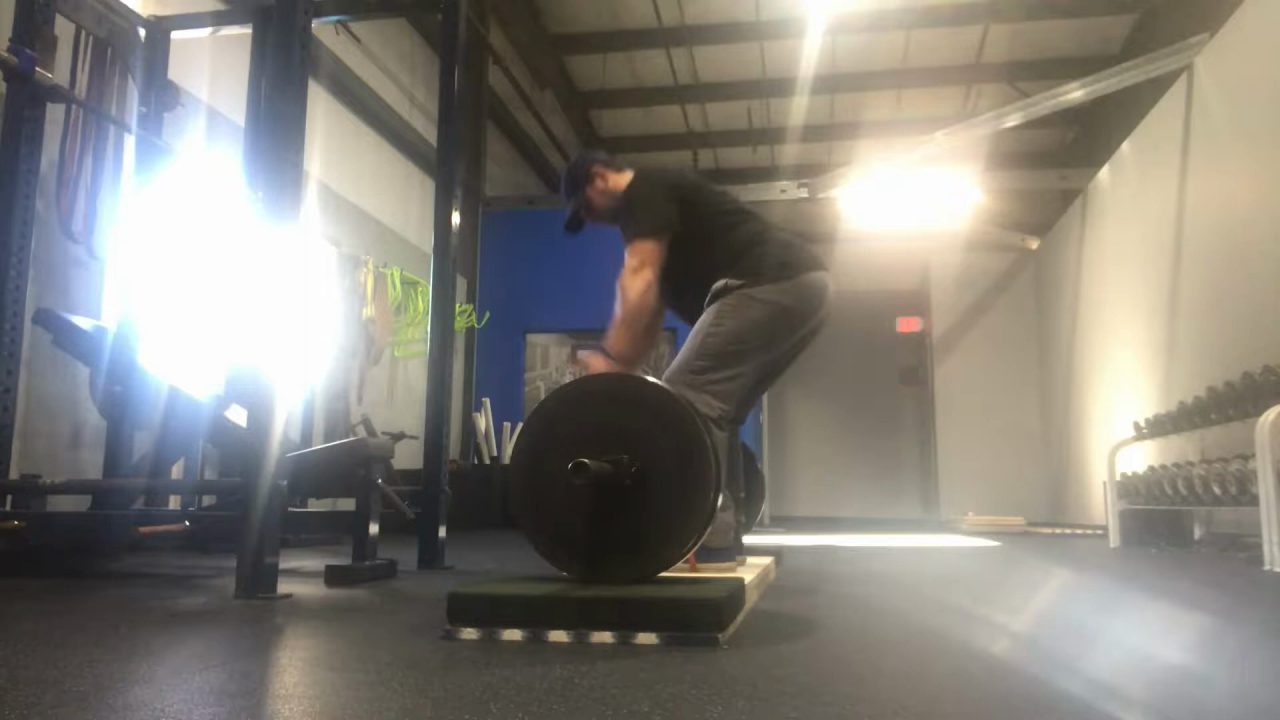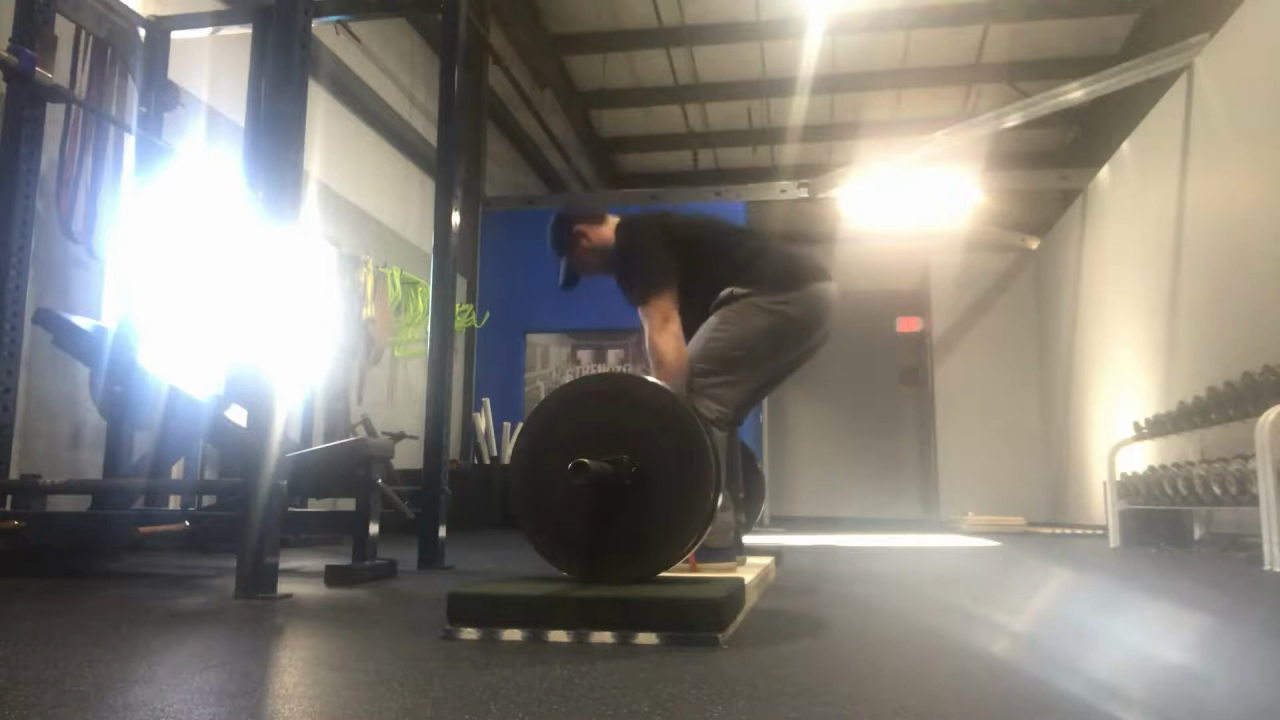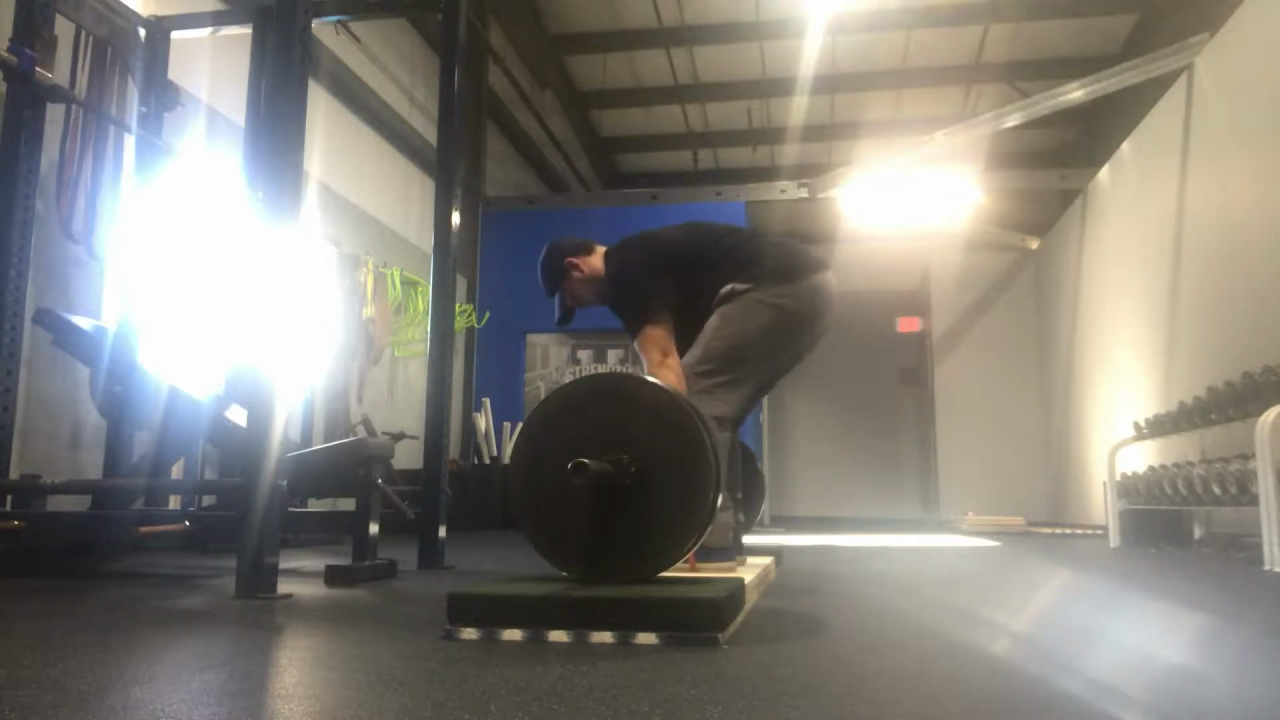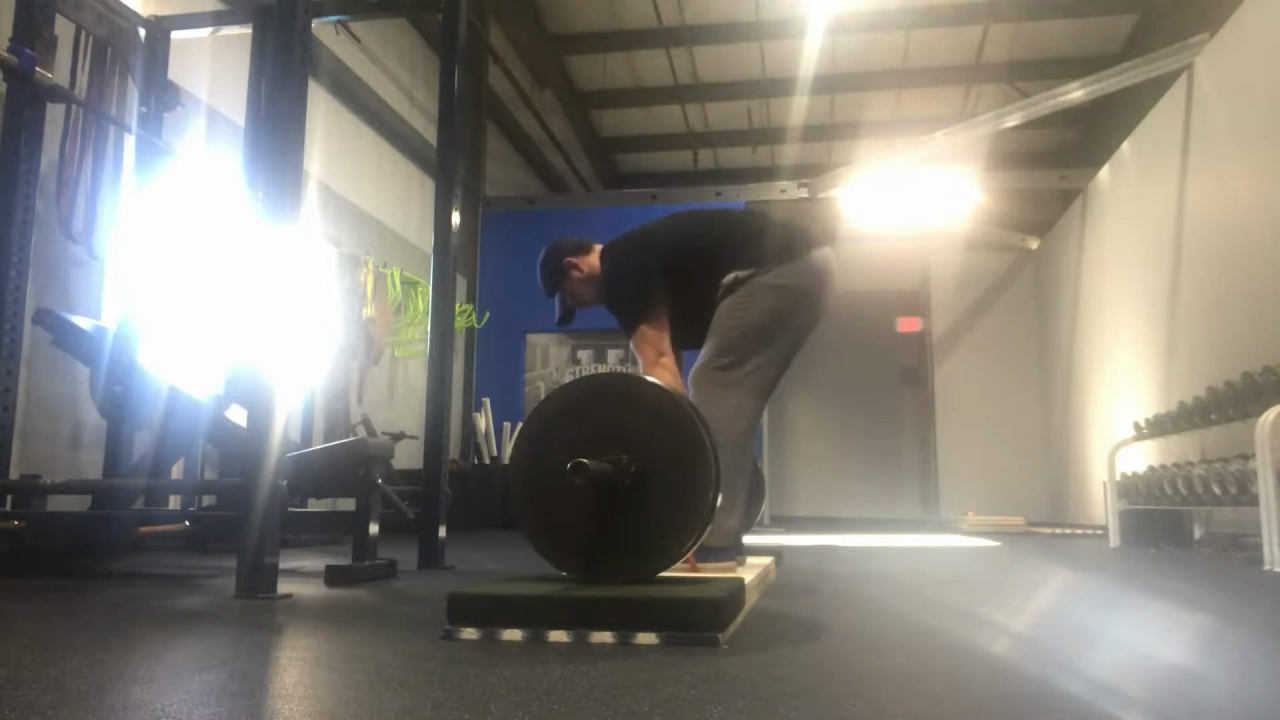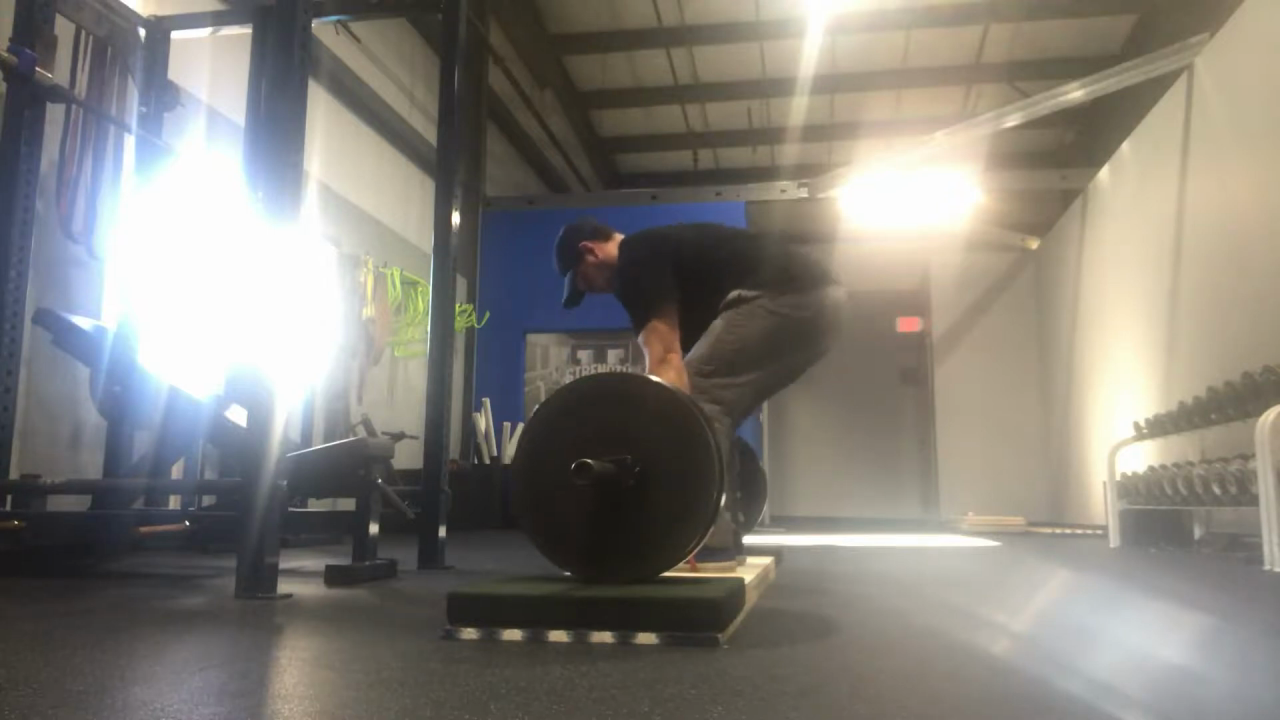
dt=0.3s
person 1, frame 1
left shoulder: (643, 193)
right shoulder: (663, 198)
left elbow: (640, 278)
right elbow: (656, 297)
left wrist: (611, 359)
right wrist: (627, 368)
left hip: (773, 285)
right hip: (804, 284)
left knee: (689, 399)
right knee: (713, 407)
left ankle: (710, 543)
right ankle: (722, 536)
person 1, frame 2
left shoulder: (635, 240)
right shoulder: (651, 237)
left elbow: (665, 330)
right elbow: (671, 331)
left hip: (781, 295)
right hip: (809, 294)
left knee: (689, 400)
right knee: (709, 407)
left ankle: (710, 542)
right ankle: (723, 538)
person 1, frame 3
left shoulder: (625, 270)
right shoulder: (639, 261)
left elbow: (663, 362)
right elbow: (669, 359)
left hip: (783, 282)
right hip: (807, 280)
left knee: (700, 395)
right knee: (713, 400)
left ankle: (711, 541)
right ankle: (722, 537)
person 1, frame 4
left shoulder: (622, 267)
right shoulder: (638, 259)
left elbow: (659, 362)
right elbow: (666, 360)
left hip: (781, 266)
right hip: (805, 261)
left knee: (717, 391)
right knee: (725, 394)
left ankle: (713, 541)
right ankle: (721, 536)
person 1, frame 5
left shoulder: (636, 260)
right shoulder: (655, 250)
left elbow: (664, 357)
right elbow: (676, 353)
left hip: (790, 296)
right hip: (817, 293)
left knee: (694, 397)
right knee: (706, 402)
left ankle: (709, 543)
right ankle: (722, 538)
